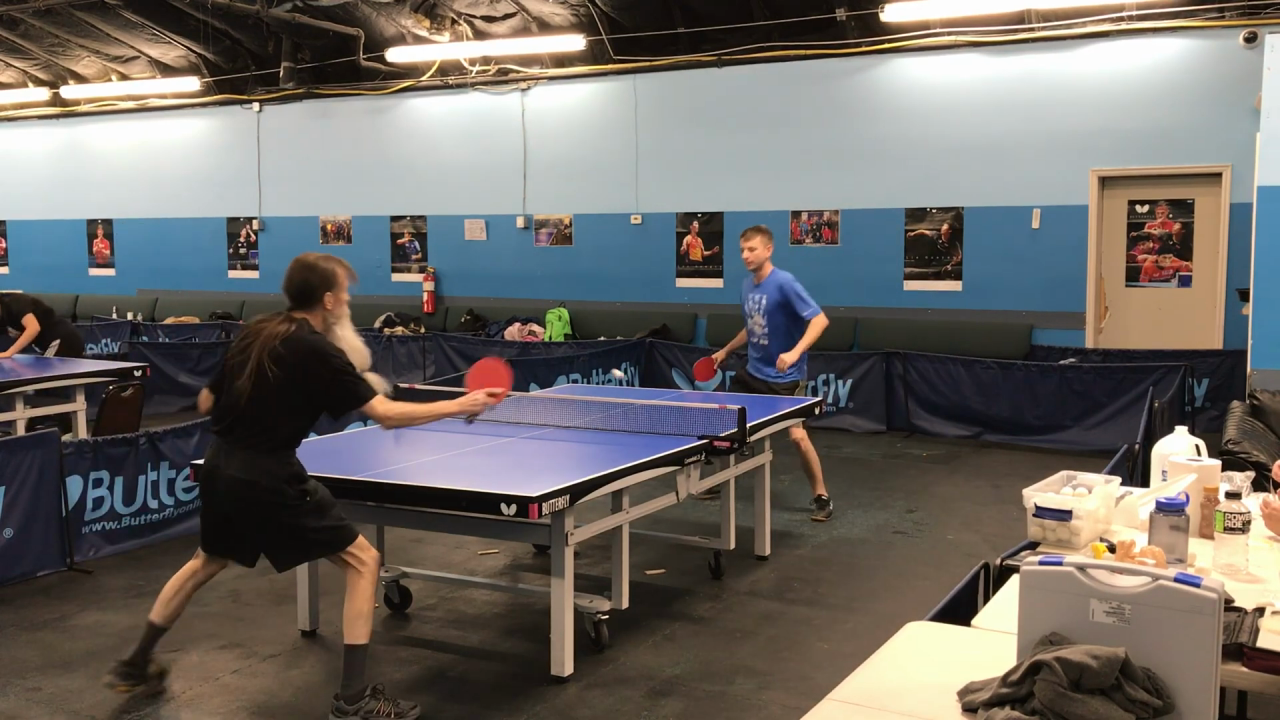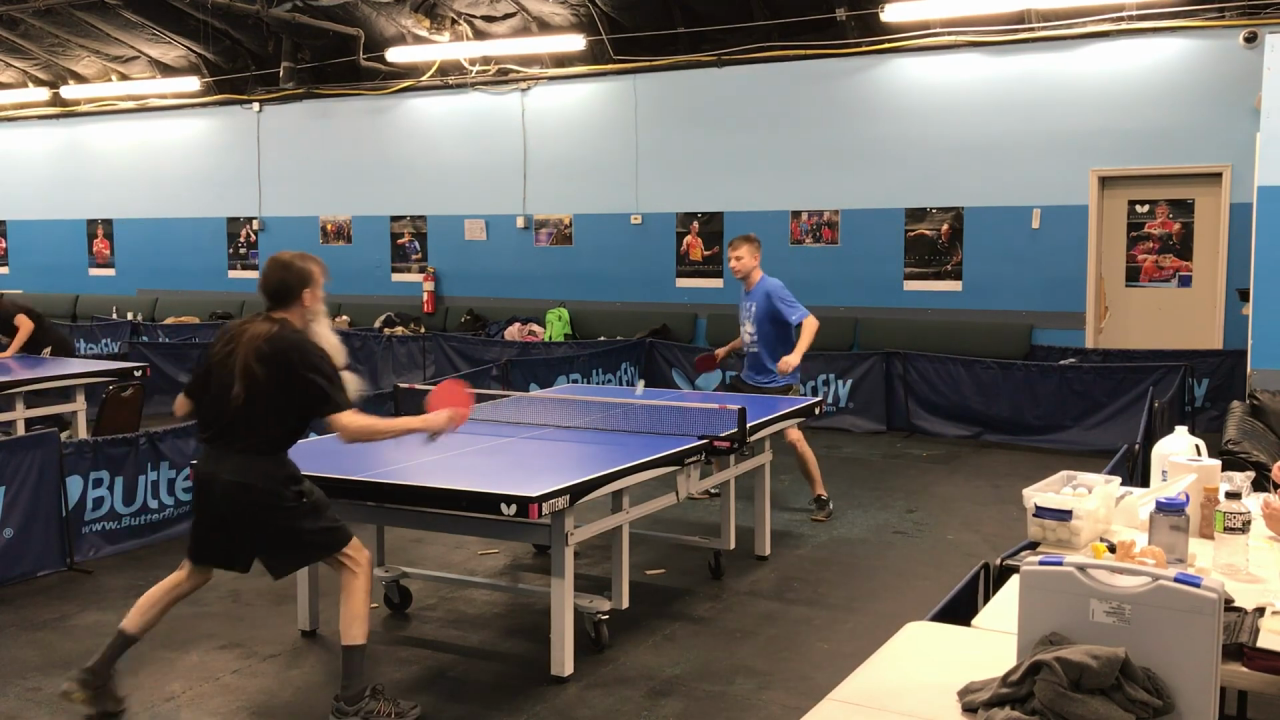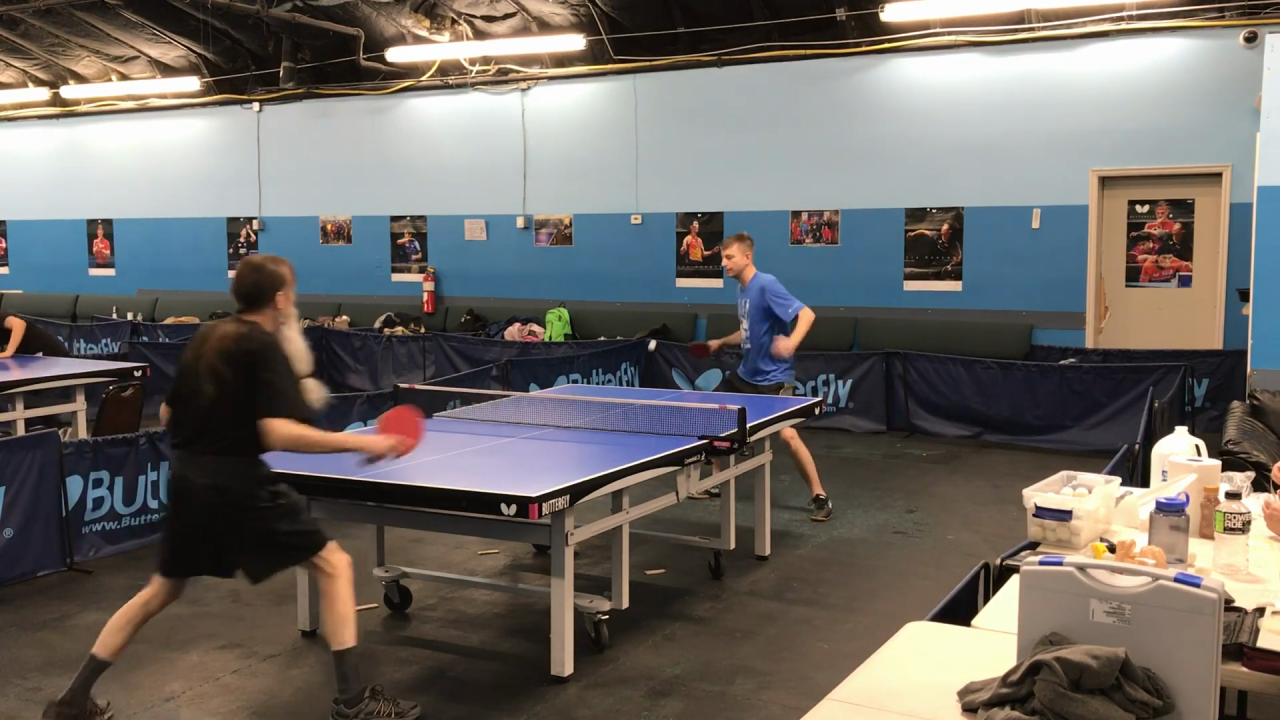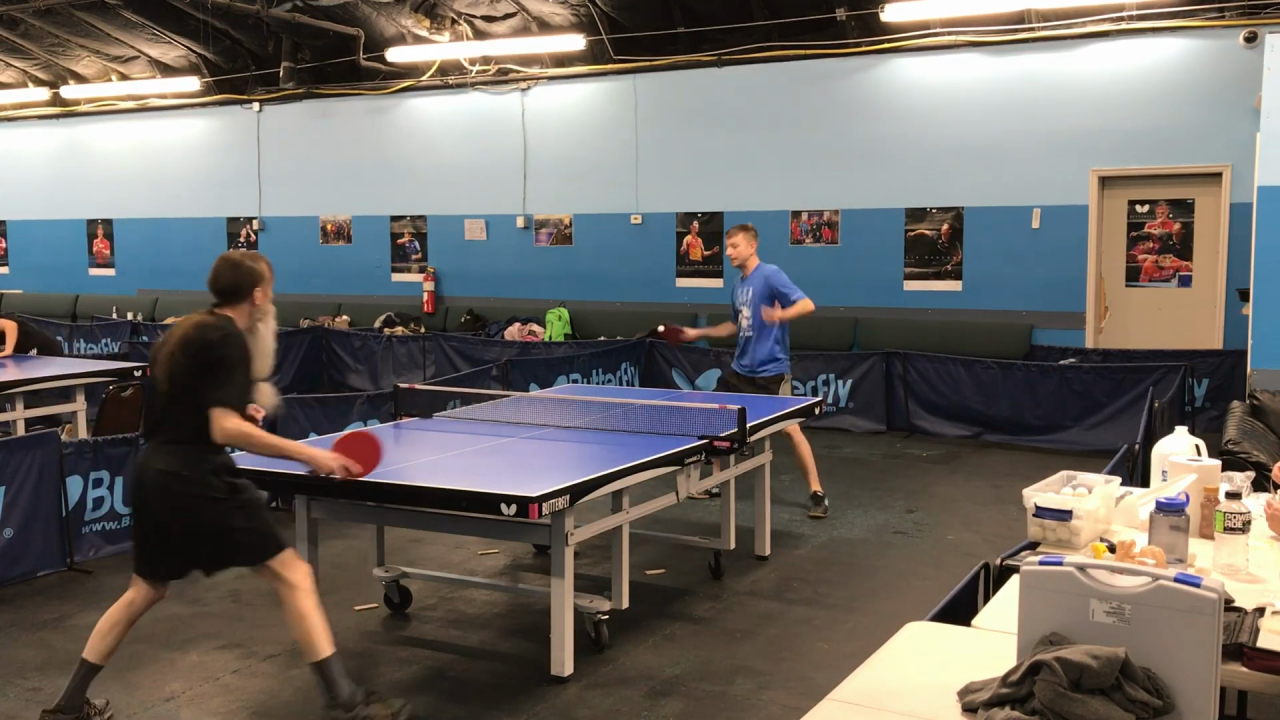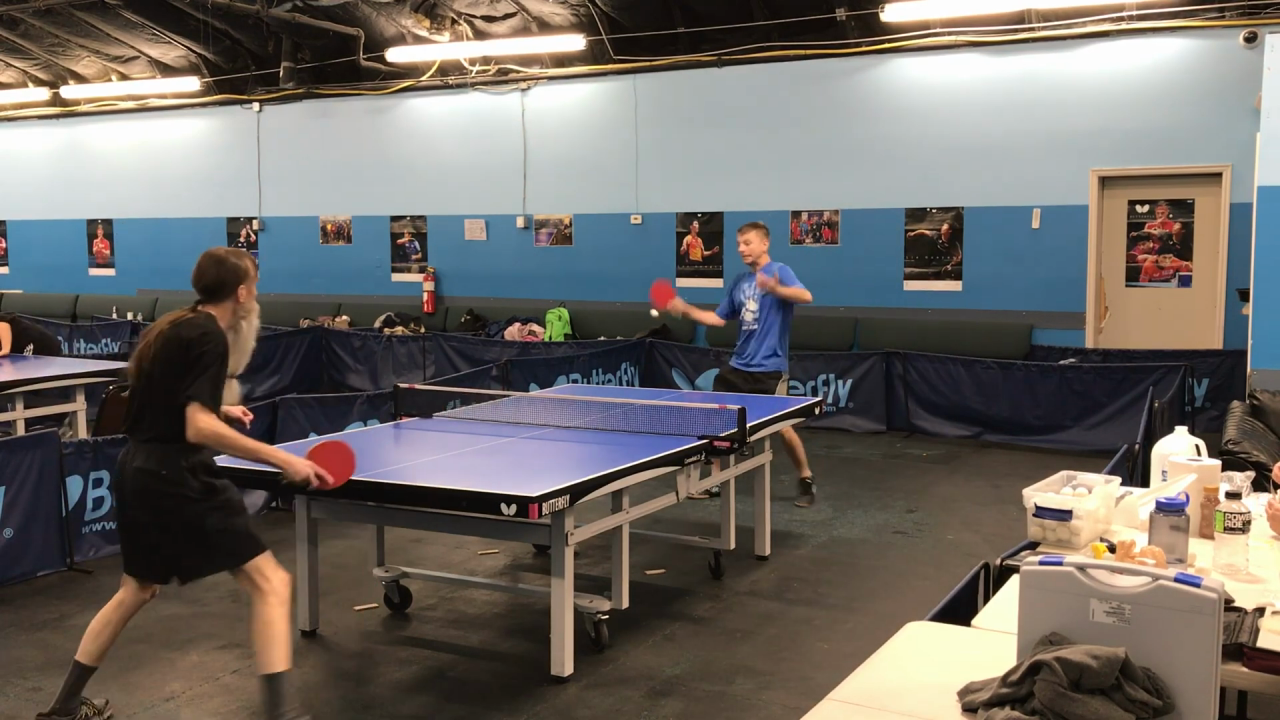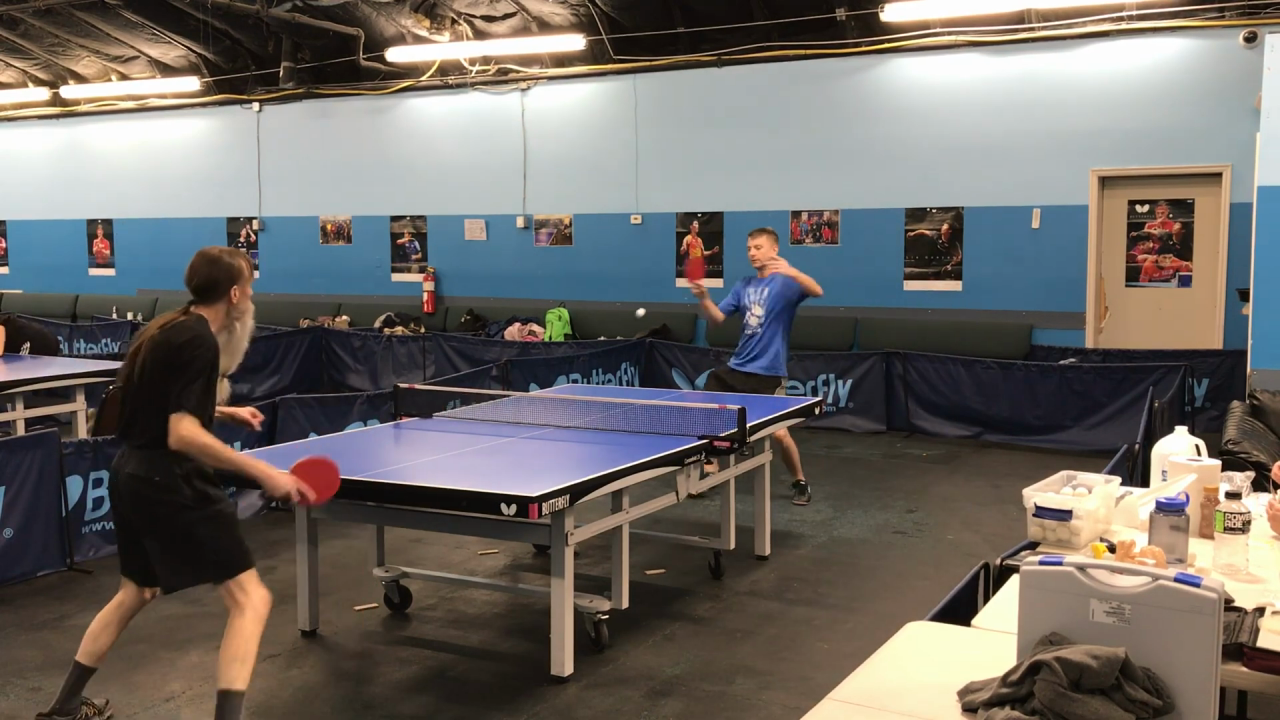
dt=0.1s
person 1, frame 1
left shoulder: (255, 332)
right shoulder: (315, 352)
left elbow: (206, 403)
right elbow: (383, 413)
right wrist: (462, 405)
left hip: (220, 467)
right hip: (267, 477)
left knee: (208, 561)
right knee: (363, 561)
left ankle: (136, 664)
person 1, frame 2
left shoulder: (232, 336)
right shoulder: (301, 351)
left elbow: (184, 407)
right elbow: (350, 427)
right wrist: (424, 422)
left hip: (213, 475)
right hip: (264, 482)
left knee: (189, 576)
right knee: (356, 563)
left ankle: (95, 676)
person 1, frame 3
left shoulder: (206, 339)
right shoulder: (264, 350)
left elbow: (168, 415)
right elbow: (280, 433)
right wrist: (364, 442)
left hip: (187, 479)
right hip: (237, 483)
left knee: (162, 589)
right knee: (334, 566)
person 1, frame 4
left shoulder: (183, 331)
right shoulder: (230, 341)
right elbow: (225, 430)
right wrist: (312, 454)
left hip: (153, 474)
right hip: (199, 480)
left knee: (145, 590)
right knee: (293, 576)
person 1, frame 5
left shoulder: (170, 328)
right shoulder: (208, 338)
right elbow: (198, 430)
left wrist: (221, 410)
right wrist: (281, 459)
left hip: (137, 472)
right hip: (177, 478)
left knee: (137, 590)
right knee: (270, 581)
person 1, frame 6
left shoulder: (172, 329)
right shoulder: (199, 342)
right elbow: (182, 435)
left wrist: (230, 411)
right wrist: (264, 473)
left hip: (134, 477)
right hip: (168, 483)
left knee: (136, 592)
right knee: (250, 598)
person 2, frame 1
left shoulder: (784, 283)
right shoulder: (747, 286)
left elbow: (820, 320)
left wrist: (795, 353)
right wrist: (725, 350)
left hip: (786, 377)
right hip: (754, 372)
left knee: (797, 436)
left ankle: (821, 495)
person 2, frame 2
left shoulder: (772, 289)
right shoulder: (746, 293)
left elbow: (810, 321)
left wrist: (796, 356)
right wrist: (727, 349)
left hip: (778, 381)
right hip: (748, 378)
left knee: (793, 437)
left ankle: (821, 496)
person 2, frame 3
left shoulder: (766, 285)
right shoulder: (742, 290)
left elbow: (807, 315)
left wrist: (792, 342)
right wrist: (721, 342)
left hip: (773, 378)
right hip: (744, 375)
left knee: (787, 435)
left ankle: (820, 496)
right ankle: (716, 482)
person 2, frame 4
left shoulder: (769, 275)
right shoulder: (739, 283)
left elbow: (808, 305)
left wrist: (782, 316)
right wrist: (701, 332)
left hip: (772, 371)
right hip: (741, 369)
left knee: (789, 429)
left ankle: (817, 493)
right ankle: (715, 482)
person 2, frame 5
left shoulder: (779, 271)
right shoulder: (740, 281)
left elbow: (805, 297)
right elbow: (719, 319)
left wrist: (775, 289)
right wrist: (685, 309)
left hip: (769, 368)
right hip: (738, 366)
left knee: (783, 427)
left ankle: (805, 478)
person 2, frame 6
left shoulder: (785, 281)
right shoulder: (743, 285)
left elbow: (816, 291)
right elbow: (717, 317)
left wrist: (791, 272)
right wrist: (702, 295)
left hip: (767, 372)
right hip: (736, 367)
left knee: (778, 432)
left ankle: (800, 481)
right ankle: (712, 474)
